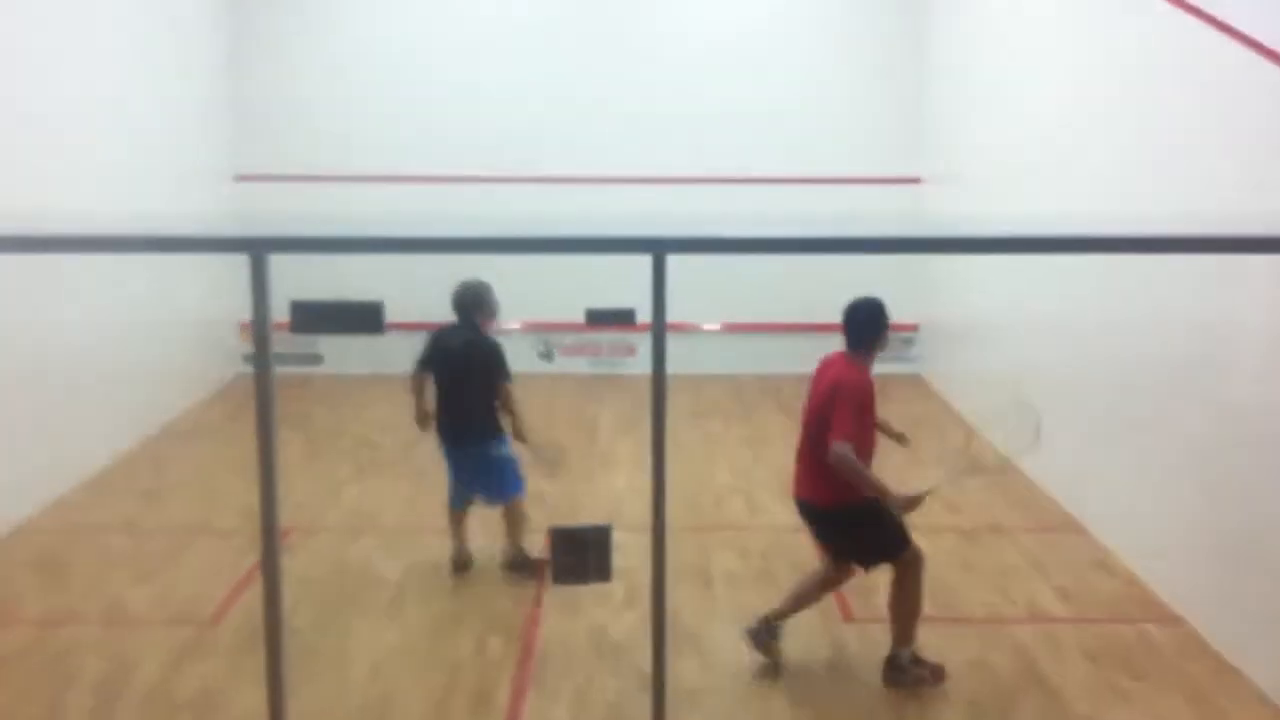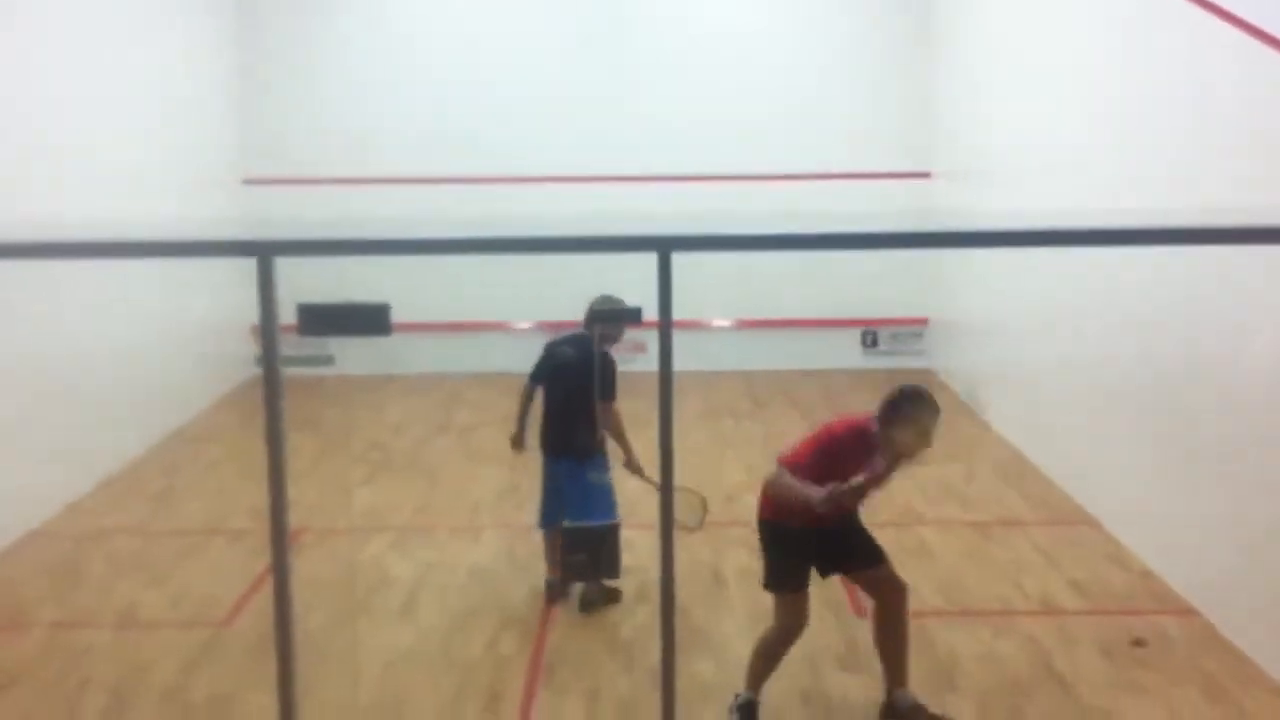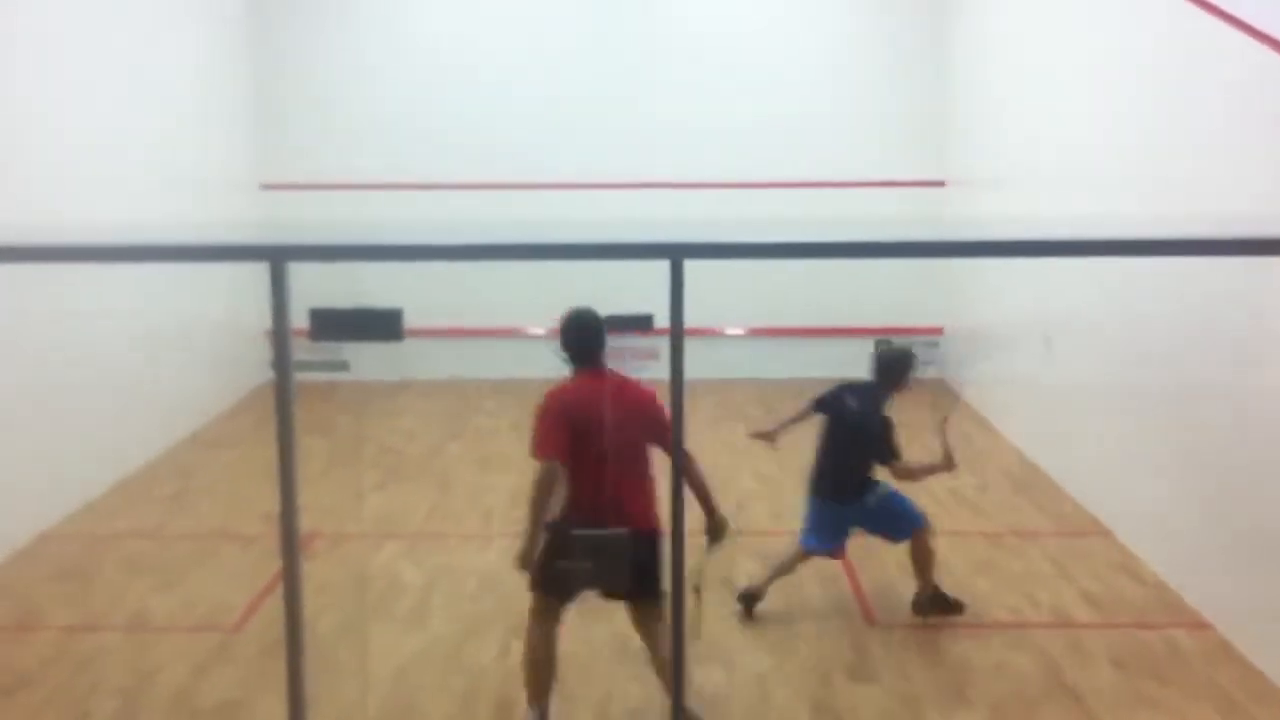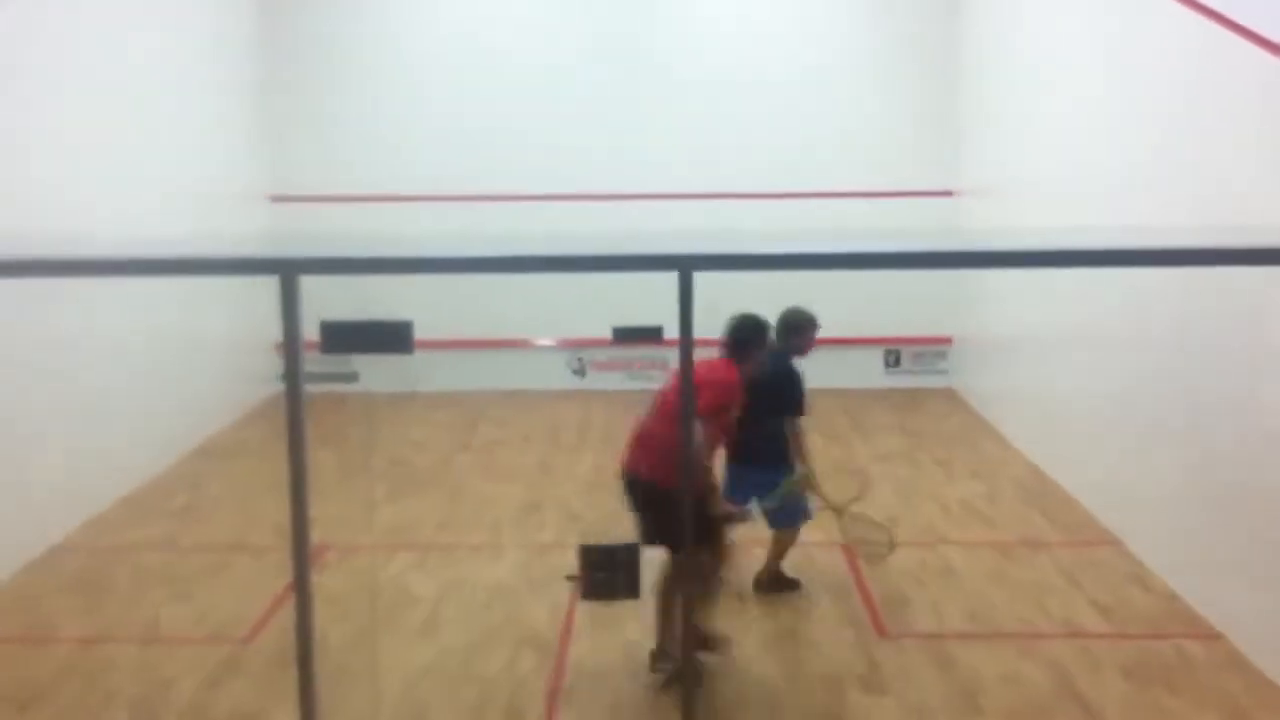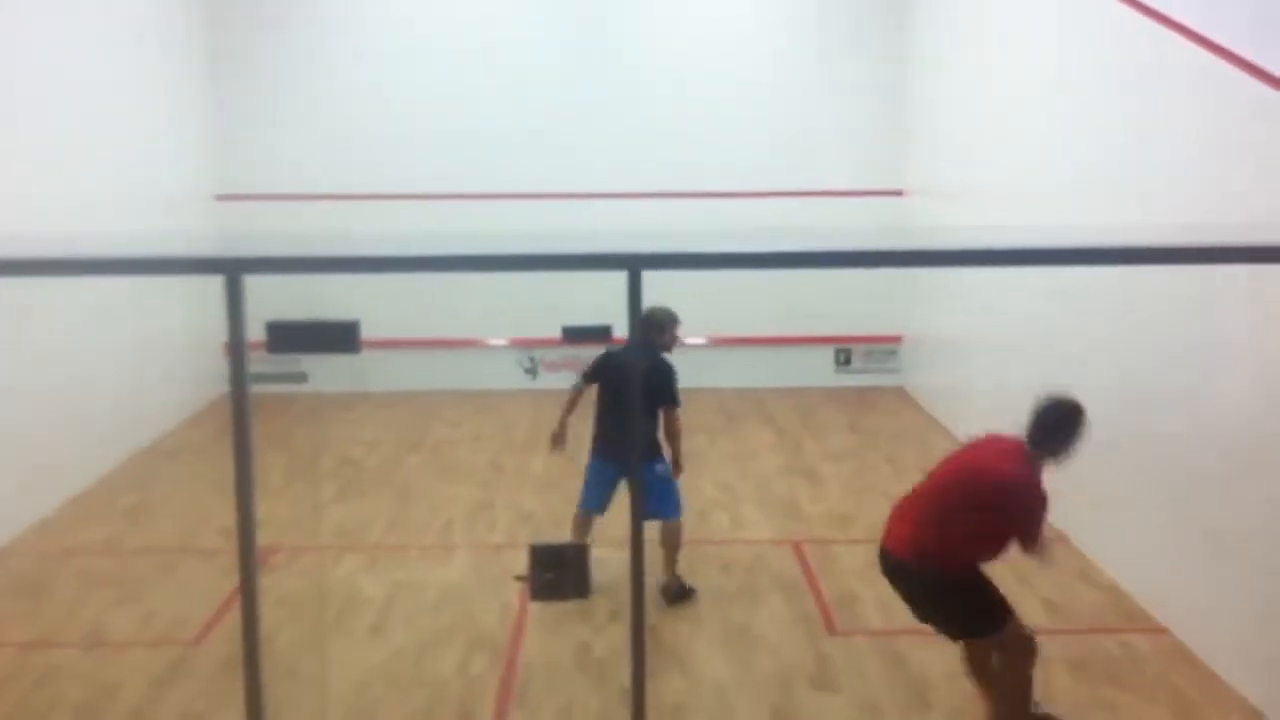
dt=1s
person 1, frame 1
left shoulder: (832, 364)
right shoulder: (856, 384)
right elbow: (840, 454)
left wrist: (881, 426)
right wrist: (889, 496)
left hip: (811, 492)
right hip: (840, 499)
left knee: (839, 568)
right knee: (909, 563)
left ankle: (768, 625)
right ankle: (902, 661)
person 1, frame 2
left shoulder: (888, 440)
right shoulder: (840, 440)
right elbow: (778, 480)
right wrist: (814, 496)
left hip: (832, 516)
right hip: (787, 519)
left knee: (893, 591)
right knee: (791, 621)
person 1, frame 3
left shoulder: (558, 402)
right shoulder: (641, 395)
left elbow: (549, 475)
right elbow: (682, 457)
left wrist: (530, 539)
right wrist: (712, 513)
left hip: (581, 525)
right hip: (639, 525)
left knee: (543, 619)
right knee: (654, 626)
person 1, frame 4
left shoulder: (701, 371)
right shoulder: (730, 385)
left elbow: (655, 421)
right elbow: (696, 438)
right wrist: (713, 497)
left hip: (640, 473)
right hip: (666, 479)
left knee: (685, 556)
right knee: (715, 551)
left ankle: (668, 648)
right ankle: (690, 632)
person 1, frame 5
left shoulder: (995, 445)
right shoulder: (1029, 492)
right elbow: (1031, 545)
right wrist: (1042, 543)
left hip: (898, 548)
right hip: (924, 566)
left knee: (980, 637)
right knee: (1020, 648)
person 2, frame 1
left shoulder: (440, 338)
right shoulder: (488, 347)
left elbow: (418, 376)
right elbow: (503, 393)
left wrist: (422, 408)
right wrist: (517, 422)
left hip: (451, 432)
right hip: (484, 432)
left knee: (460, 491)
right knee: (512, 492)
left ankle: (460, 552)
right ankle: (516, 554)
person 2, frame 2
left shoulder: (555, 347)
right shoulder: (601, 360)
left elbow: (528, 389)
right elbow: (607, 413)
left wrist: (520, 428)
right wrist: (628, 453)
left hip: (553, 447)
right hip: (584, 452)
left knee: (553, 517)
right knee: (597, 521)
left ankle: (555, 578)
right ankle: (593, 588)
person 2, frame 3
left shoulder: (848, 392)
right shoulder: (878, 423)
left elbow: (811, 409)
right elbow: (901, 471)
left wrist: (777, 431)
right wrist: (940, 465)
left hip: (824, 488)
right hip: (855, 492)
left knee: (808, 547)
right knee: (918, 528)
left ankle: (757, 589)
right ankle: (927, 597)
person 2, frame 4
right shoulder: (789, 375)
right elbow: (791, 427)
left wrist: (731, 434)
right wrist: (805, 467)
left hip: (740, 452)
right hip: (770, 457)
right knee: (792, 517)
right ankle: (770, 574)
person 2, frame 5
left shoulder: (611, 357)
right shoulder: (662, 369)
left elbow: (579, 388)
right elbow: (670, 419)
left wrist: (561, 426)
right wrist: (676, 456)
left hip: (605, 447)
right hip: (643, 451)
left knee: (587, 506)
right knee: (671, 514)
right ankle: (671, 581)
